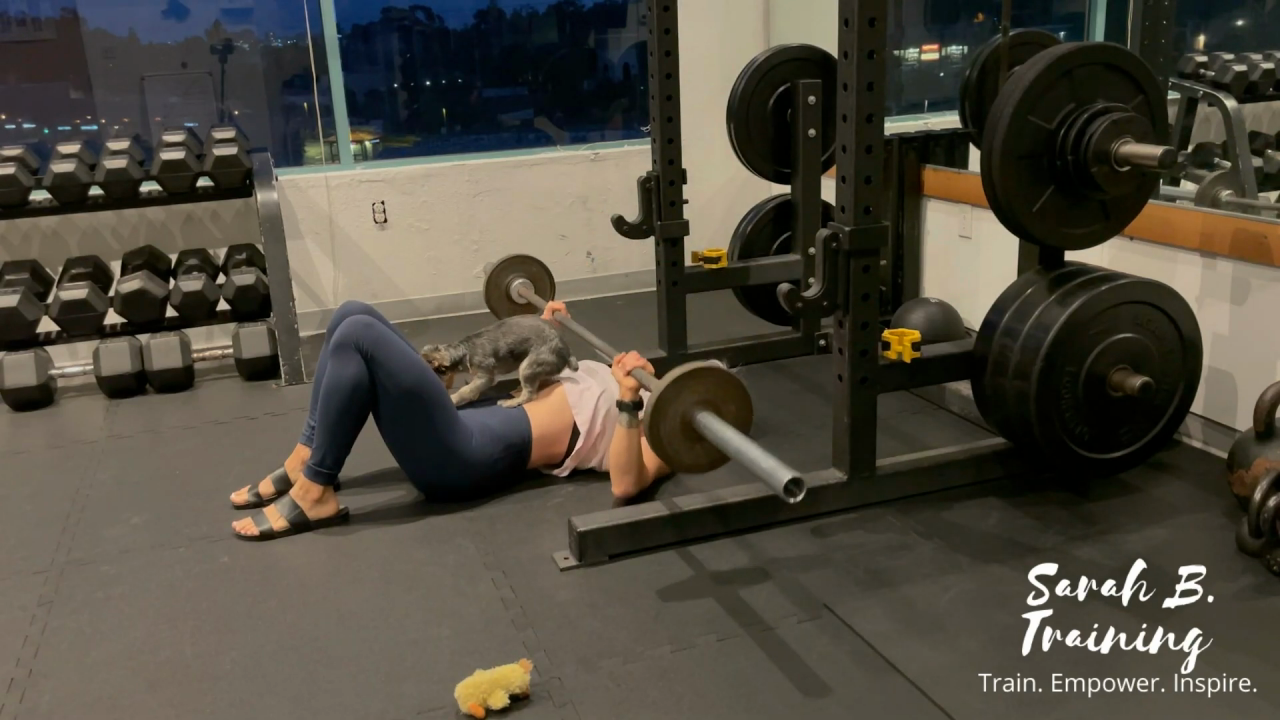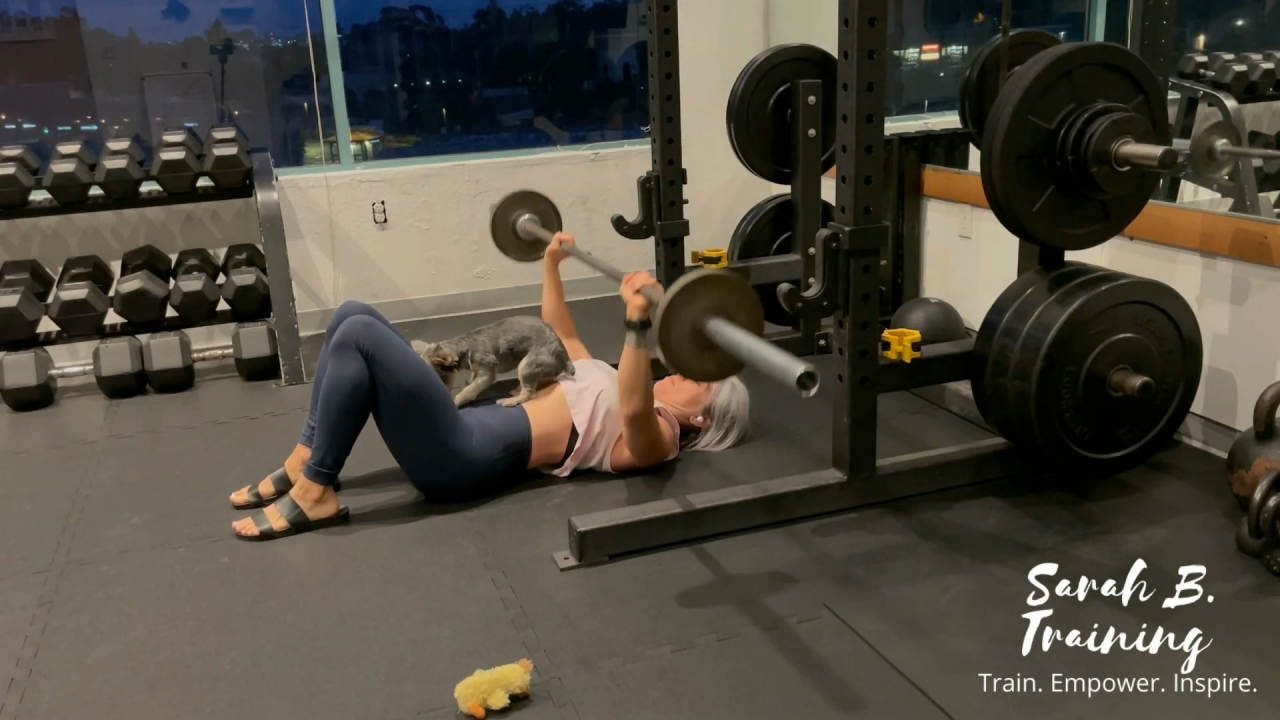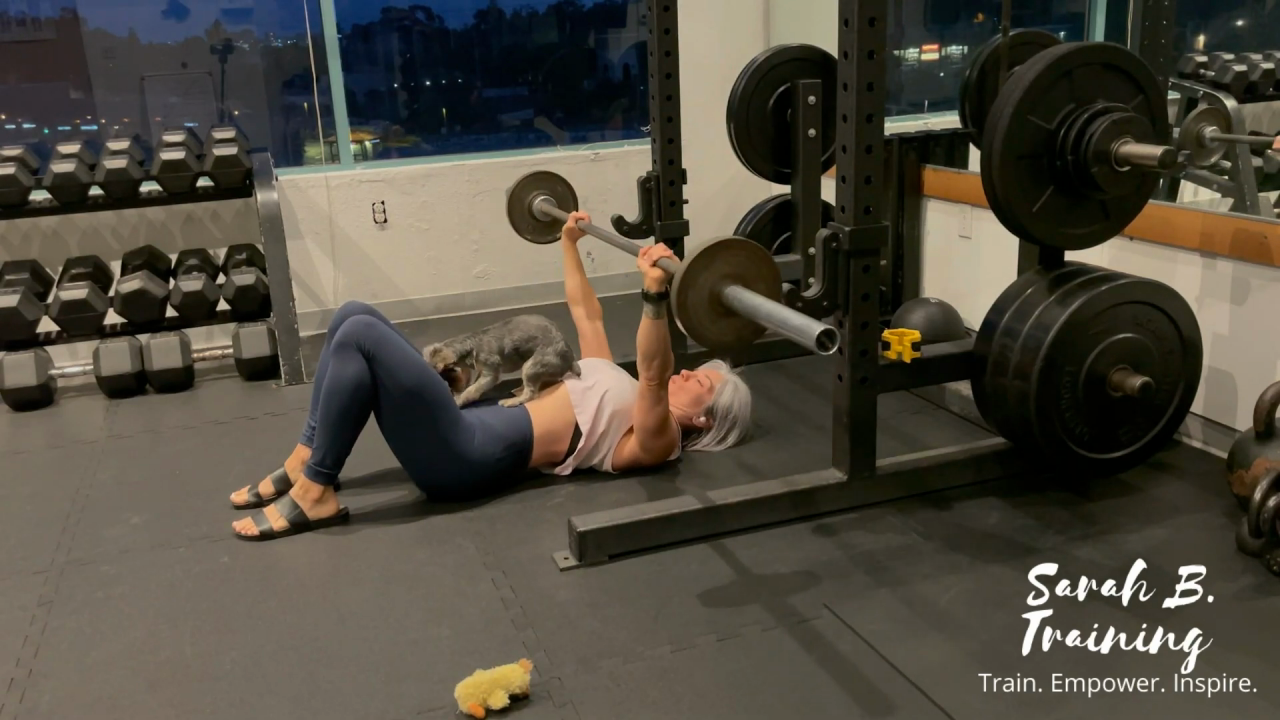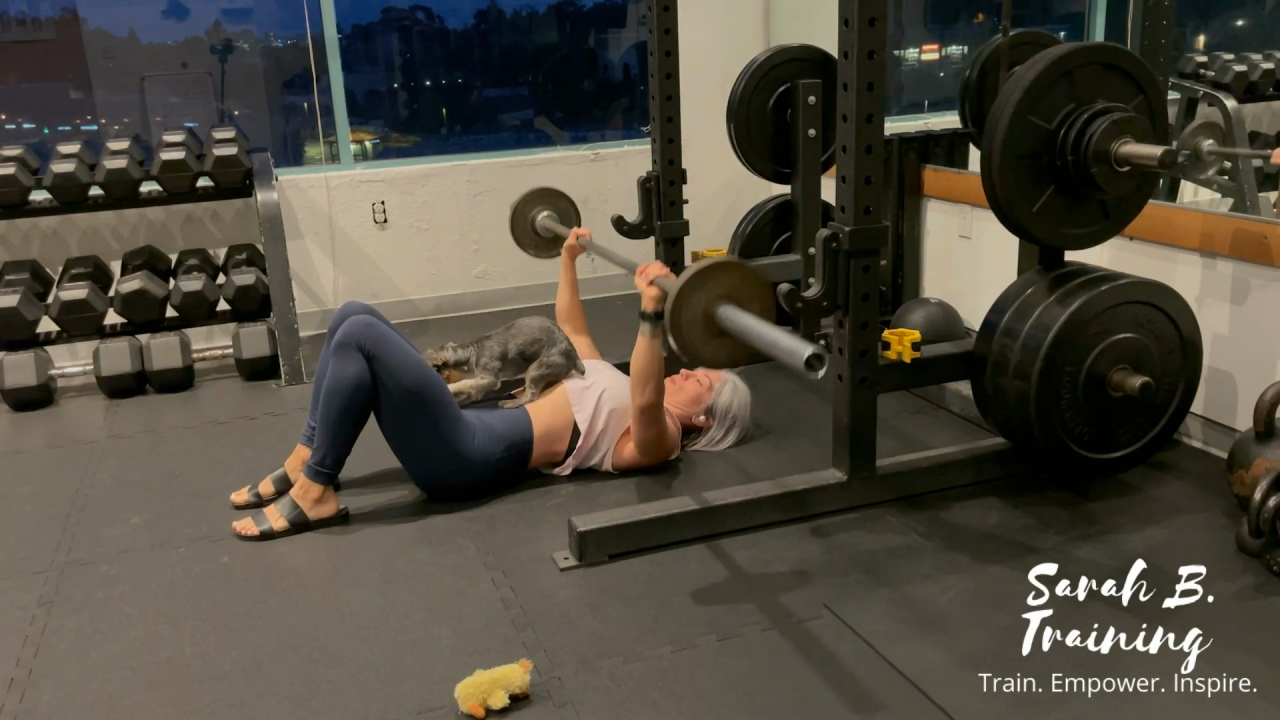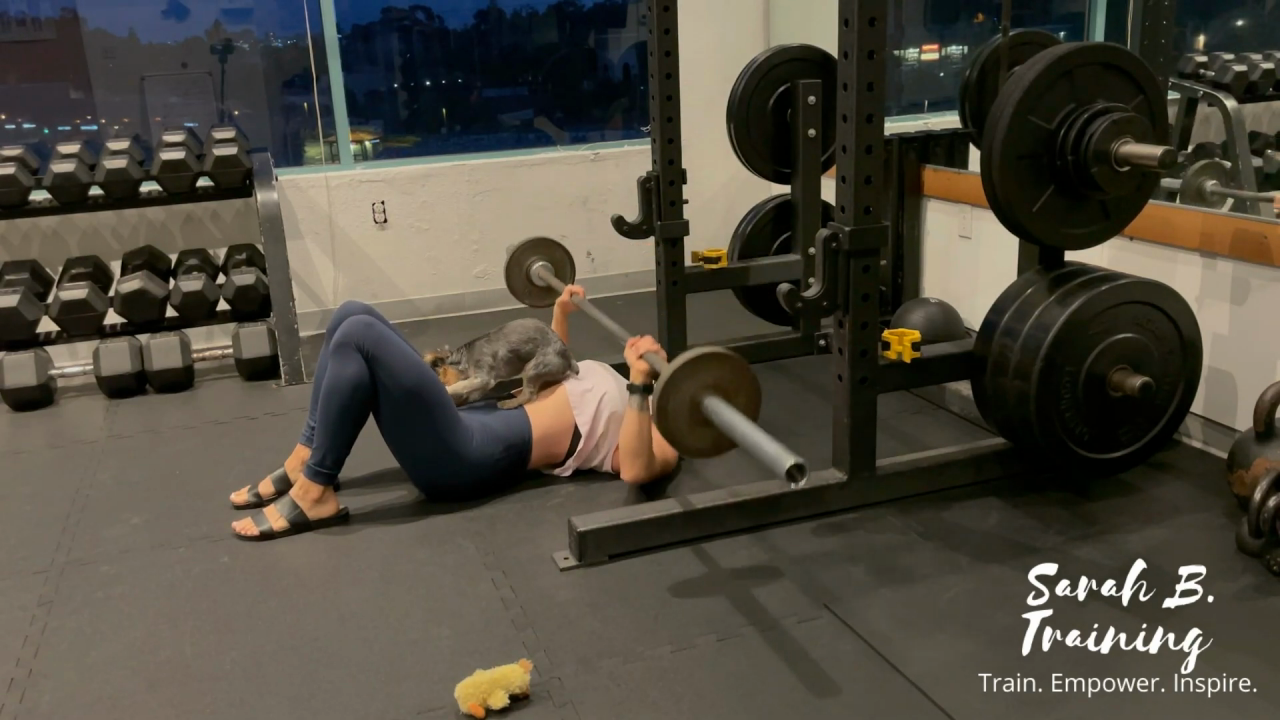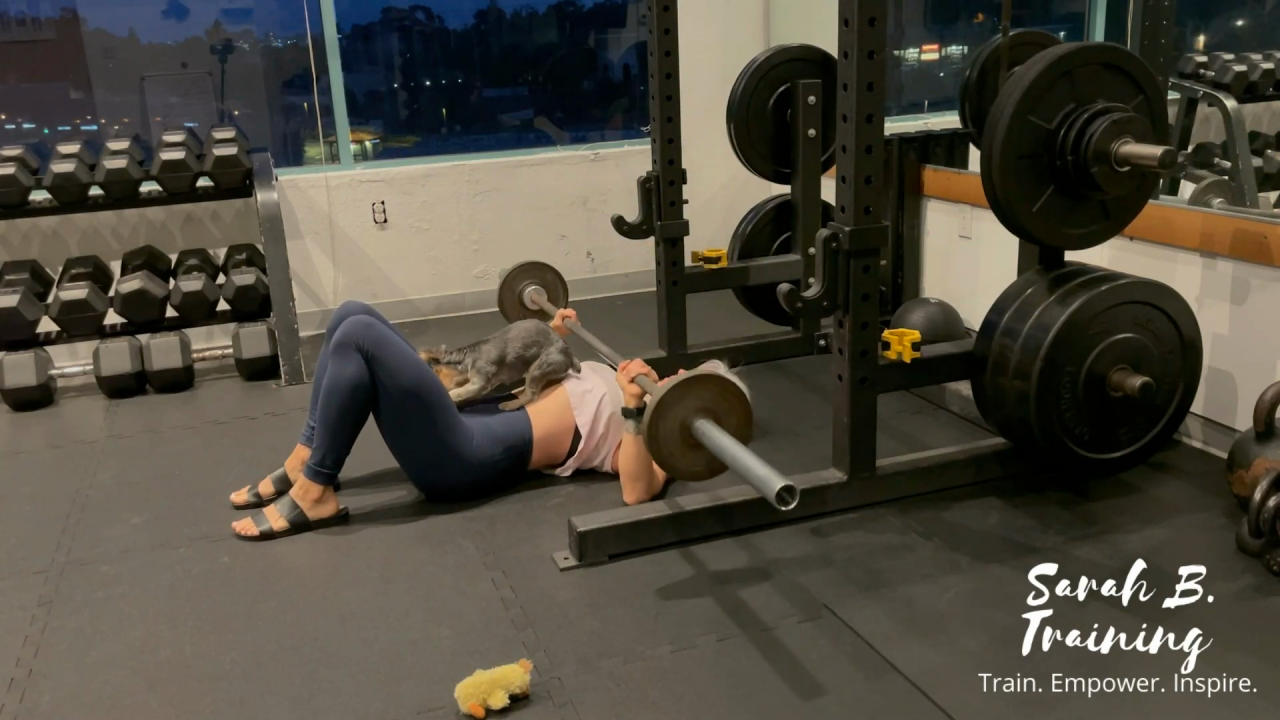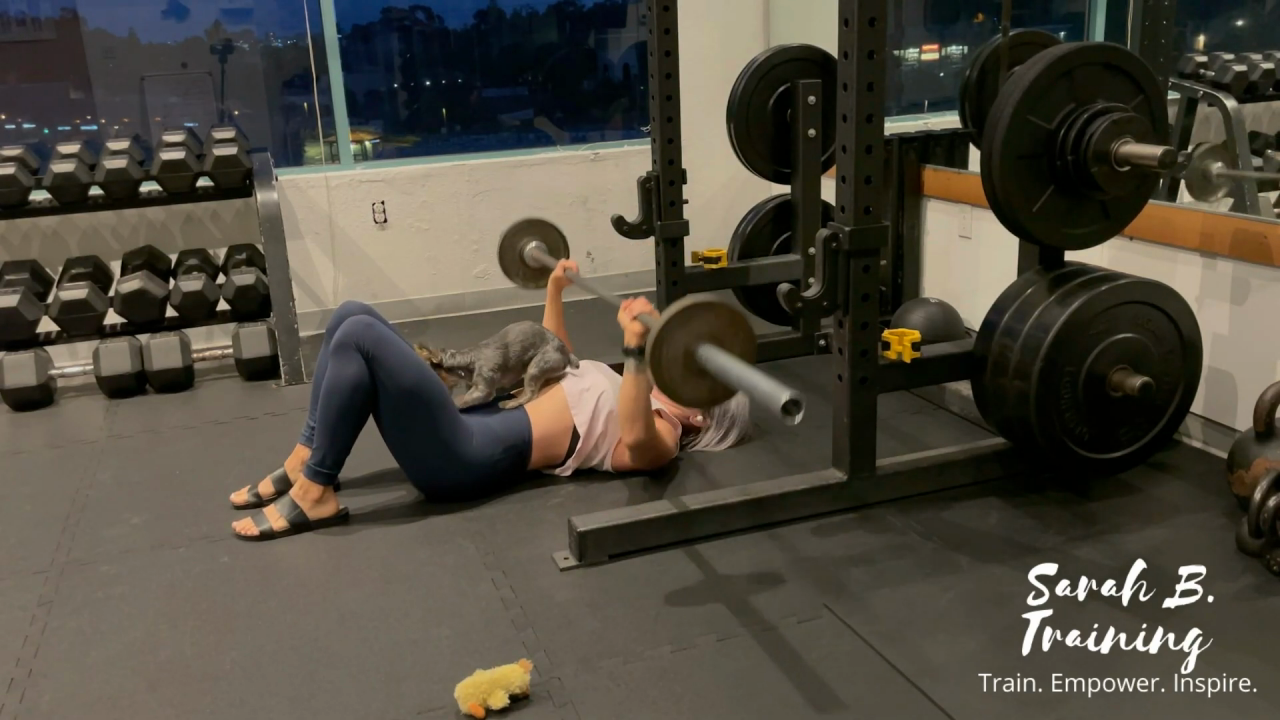
dt=0.3s
person 1, frame 1
left shoulder: (656, 445)
right shoulder: (621, 393)
left elbow: (625, 486)
left wrist: (630, 401)
left hip: (468, 457)
right hip: (468, 423)
left knee: (358, 334)
right knee: (355, 315)
left ankle: (314, 497)
right ankle: (300, 466)
person 1, frame 2
left shoulder: (656, 437)
right shoulder: (620, 388)
left elbow: (633, 409)
right elbow: (556, 330)
left wrist: (639, 321)
right wrist: (551, 265)
left hip: (467, 457)
right hip: (469, 424)
left knee: (358, 334)
right knee: (353, 314)
left ankle: (315, 494)
right ankle: (302, 464)
person 1, frame 3
left shoulder: (656, 438)
right shoulder: (622, 392)
left elbow: (654, 374)
right elbow: (586, 313)
left wrist: (655, 293)
right wrist: (569, 243)
left hip: (469, 456)
right hip: (470, 426)
left knee: (360, 335)
right knee: (354, 316)
left ankle: (315, 495)
right ankle: (303, 464)
person 1, frame 4
left shoulder: (657, 439)
right shoulder: (619, 396)
left elbow: (647, 399)
right elbow: (571, 327)
left wrist: (652, 312)
right wrist: (569, 259)
left hip: (469, 457)
right hip: (471, 423)
left knee: (360, 333)
right knee: (353, 315)
left ankle: (315, 494)
right ankle: (301, 464)
person 1, frame 5
left shoulder: (661, 441)
right shoulder: (625, 405)
left elbow: (635, 472)
right elbow: (553, 380)
left wrist: (642, 384)
right wrist: (561, 314)
left hip: (466, 457)
right hip: (474, 423)
left knee: (358, 335)
right knee: (353, 317)
left ankle: (314, 496)
right ankle: (299, 466)
person 1, frame 6
right shoulder: (627, 385)
left elbow: (637, 492)
left wrist: (635, 407)
right wrist: (556, 338)
left hip: (467, 458)
right hip: (473, 421)
left knee: (359, 333)
right knee: (353, 314)
left ankle: (315, 495)
right ankle: (303, 464)
person 1, frame 7
left shoulder: (660, 441)
right shoulder: (619, 391)
left elbow: (637, 436)
left wrist: (637, 347)
right wrist: (555, 290)
left hip: (467, 461)
right hip: (468, 428)
left knee: (360, 335)
right knee: (353, 316)
left ankle: (315, 498)
right ankle: (304, 465)
